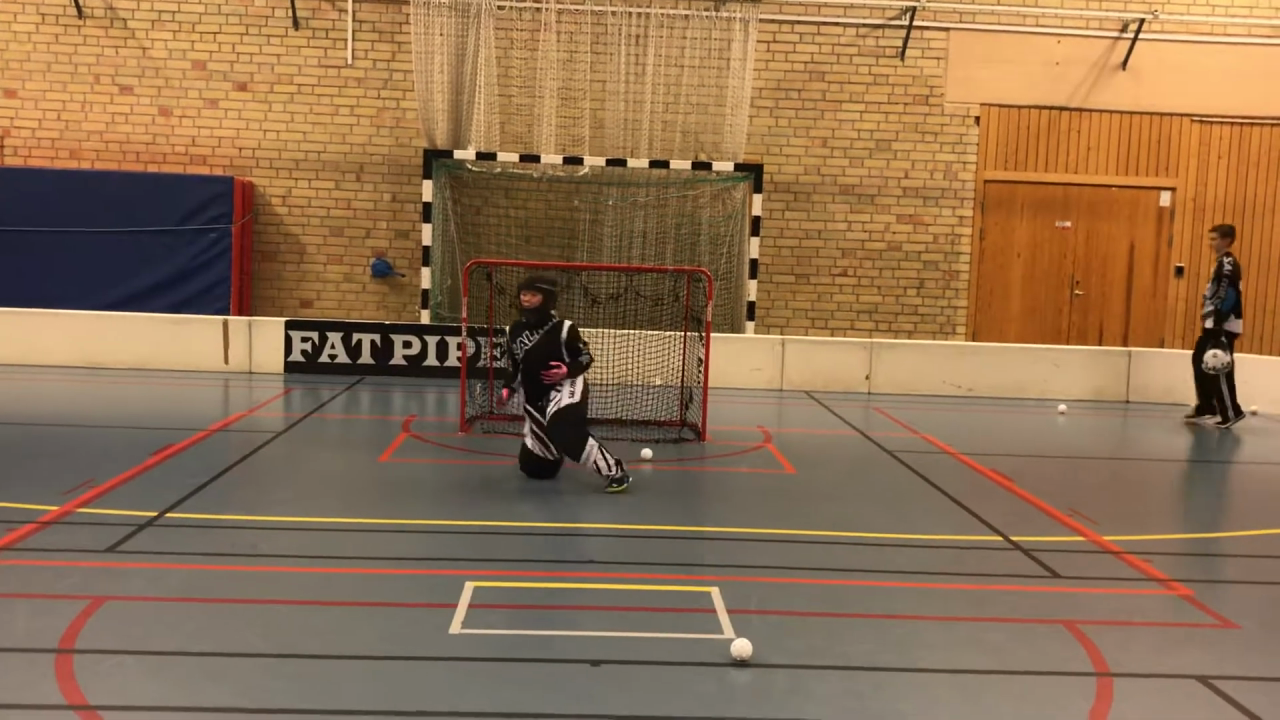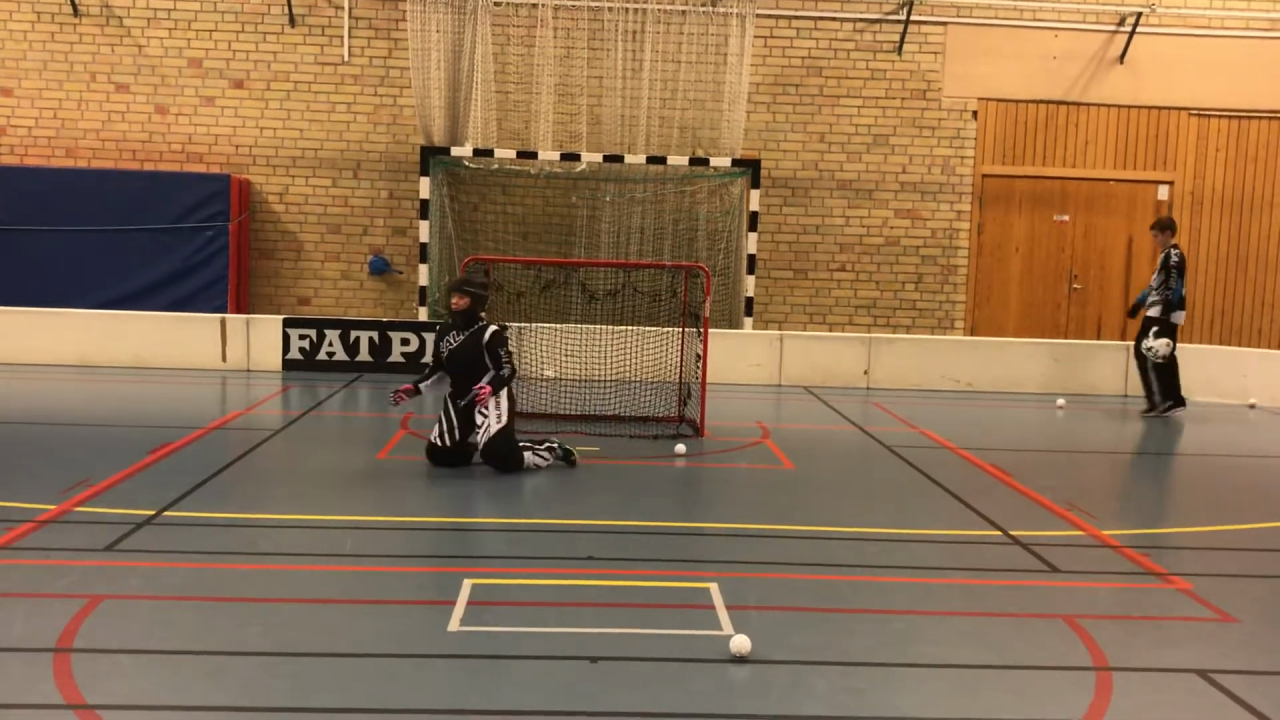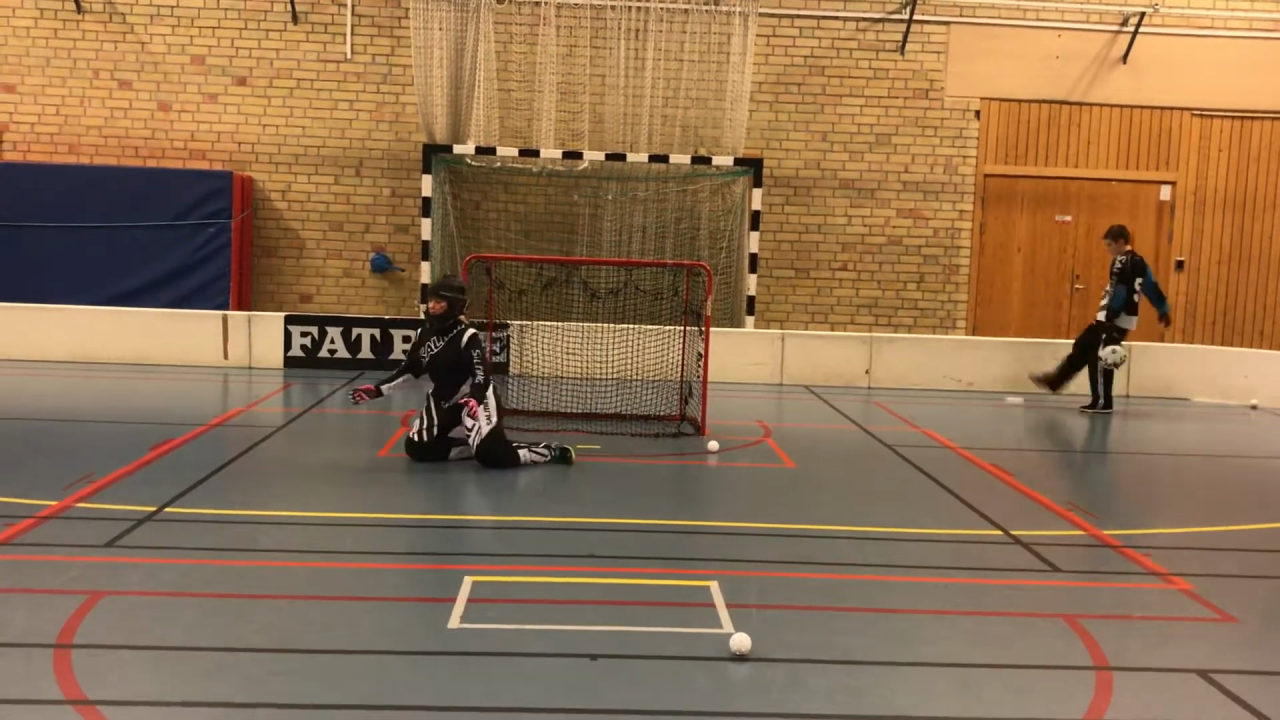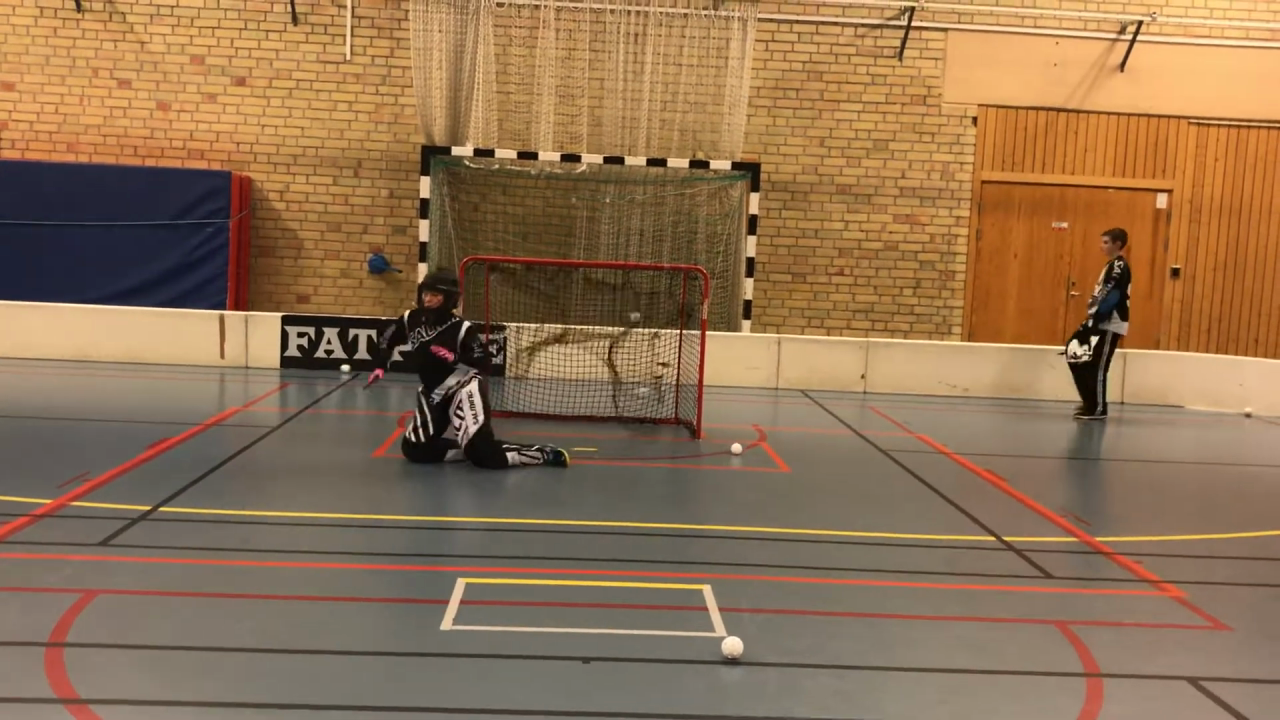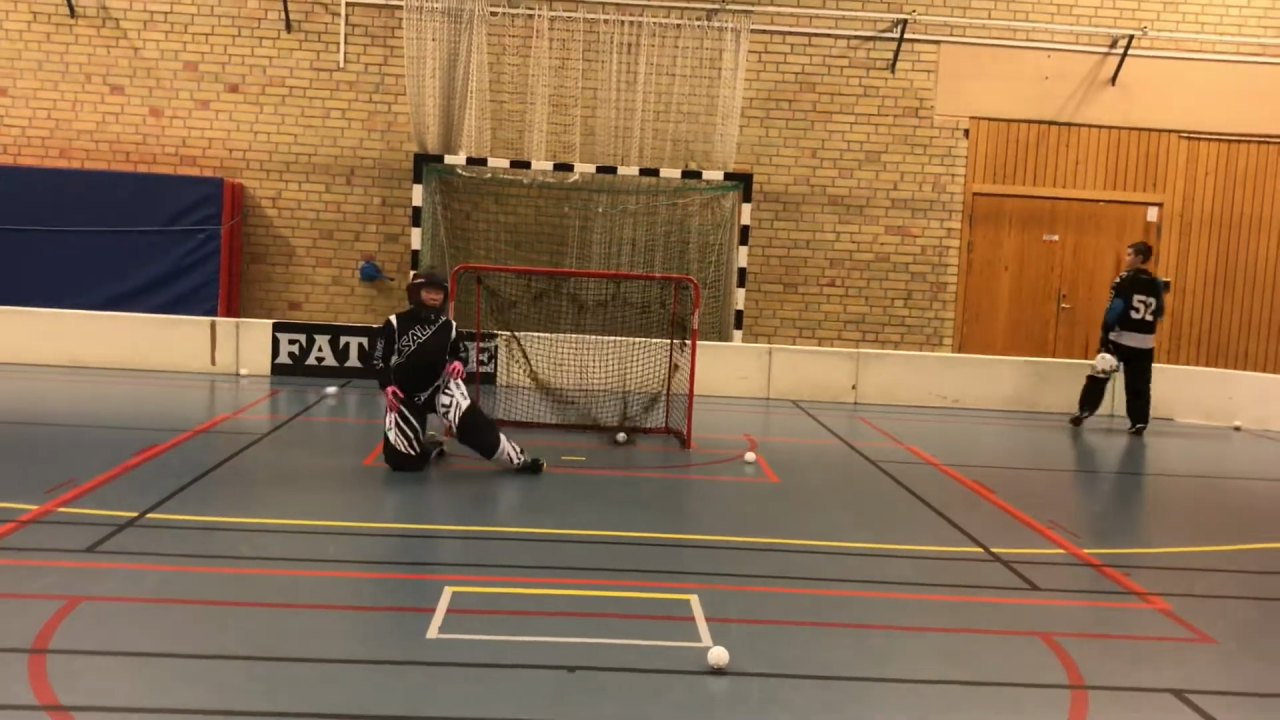
dt=0.5s
person 1, frame 1
left shoulder: (564, 328)
right shoulder: (515, 330)
left elbow: (586, 358)
left wrist: (567, 370)
right wrist: (508, 388)
left hip: (564, 388)
right hip: (535, 399)
left knee: (564, 427)
right knee: (536, 468)
left ankle: (615, 471)
right ankle: (552, 447)
person 1, frame 2
left shoulder: (490, 333)
right shoulder: (444, 331)
left elbow: (508, 370)
right elbow: (437, 368)
left wrist: (491, 388)
right wrist: (415, 388)
left hip: (490, 397)
right hip: (459, 400)
left knee: (500, 455)
right knee: (438, 454)
left ankle: (553, 450)
right ankle: (489, 448)
person 1, frame 3
left shoulder: (467, 336)
right shoulder: (424, 333)
left elbow: (480, 375)
right elbow: (409, 369)
left wrist: (475, 399)
right wrist: (378, 389)
left hip: (473, 399)
right hip: (441, 401)
left knee: (493, 454)
right knee: (416, 448)
left ankle: (550, 451)
right ankle: (473, 444)
person 1, frame 4
left shoulder: (462, 328)
right shoulder: (410, 319)
left elbow: (483, 364)
right elbow: (387, 341)
left wrist: (455, 357)
right wrist: (381, 367)
left hip: (463, 391)
right hip: (431, 394)
left knee: (483, 453)
right knee: (414, 450)
left ankle: (544, 454)
right ankle: (468, 448)
person 1, frame 5
left shoulder: (448, 326)
right shoulder: (396, 323)
left elbow: (457, 354)
right elbow: (380, 359)
left wrist: (457, 363)
right wrist: (388, 386)
left hip: (441, 386)
right hip: (406, 395)
left knee: (472, 423)
right knee: (401, 460)
left ankle: (519, 461)
right ankle: (431, 447)
person 2, frame 1
left shoulder: (1228, 263)
right shoulder: (1223, 262)
left elbow: (1226, 296)
left wrist: (1218, 324)
left hip: (1223, 324)
right hip: (1215, 323)
right knee: (1200, 362)
left ankle: (1231, 413)
right ankle: (1206, 406)
person 2, frame 2
left shoulder: (1174, 255)
right shoulder: (1167, 254)
left elbow: (1174, 288)
left wrist: (1165, 317)
right wrist: (1138, 302)
left hip: (1164, 314)
right hip: (1158, 313)
left knee: (1144, 351)
right knee: (1165, 358)
left ankle: (1158, 399)
right ankle: (1174, 400)
person 2, frame 3
left shoulder: (1121, 262)
right shoulder: (1139, 261)
left elbow: (1118, 294)
right elbow: (1152, 286)
left wrist: (1109, 322)
right wrist: (1163, 310)
left hip: (1116, 318)
right hip: (1125, 317)
left knee: (1099, 357)
right knee: (1082, 347)
left ankle: (1102, 402)
right ankle: (1055, 381)
person 2, frame 4
left shoulder: (1118, 267)
right shoulder: (1114, 265)
left elbow: (1110, 297)
left wrist: (1094, 323)
right wrist: (1093, 319)
left hip: (1108, 325)
right hip: (1101, 322)
left knee: (1097, 366)
right knee: (1075, 353)
left ankle: (1098, 408)
right ankle: (1091, 403)
person 2, frame 5
left shoulder: (1125, 278)
right shoulder: (1156, 283)
left elbow: (1115, 307)
right elbow: (1159, 311)
left wrist: (1105, 333)
left hip: (1122, 336)
right hip: (1146, 340)
left knee: (1100, 374)
right knee: (1139, 383)
left ankle: (1085, 410)
right ankle: (1139, 421)
